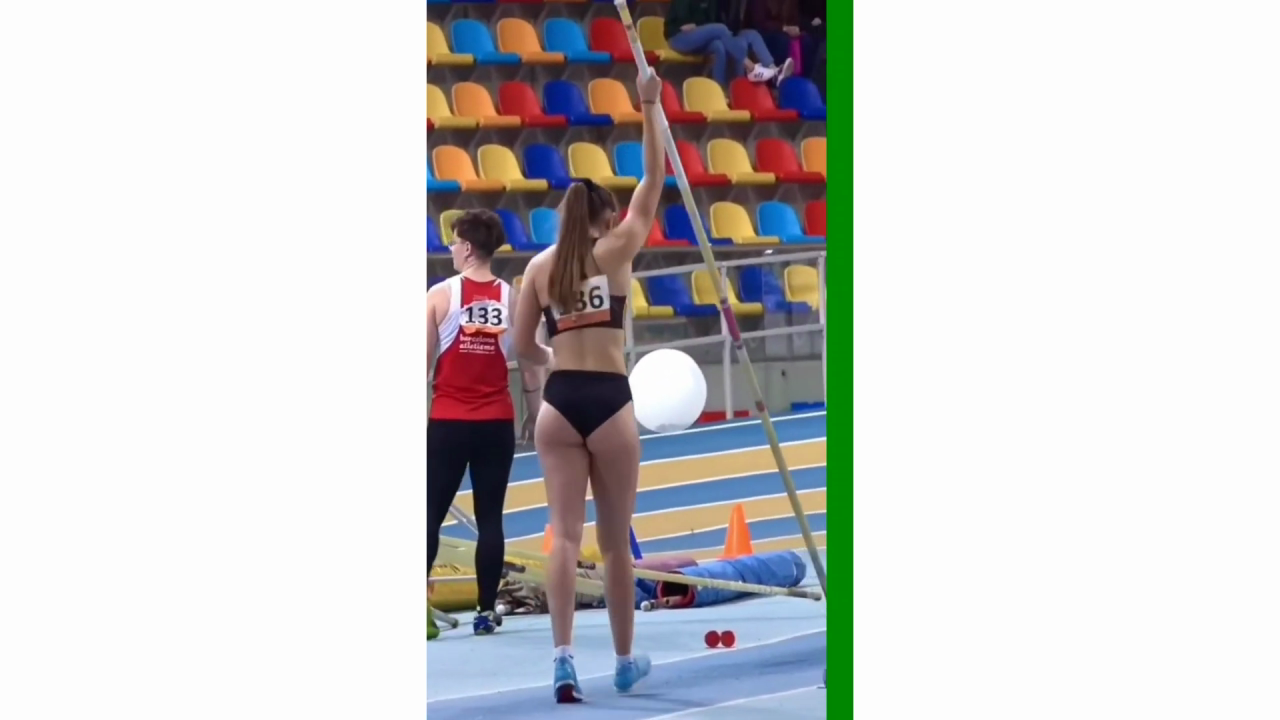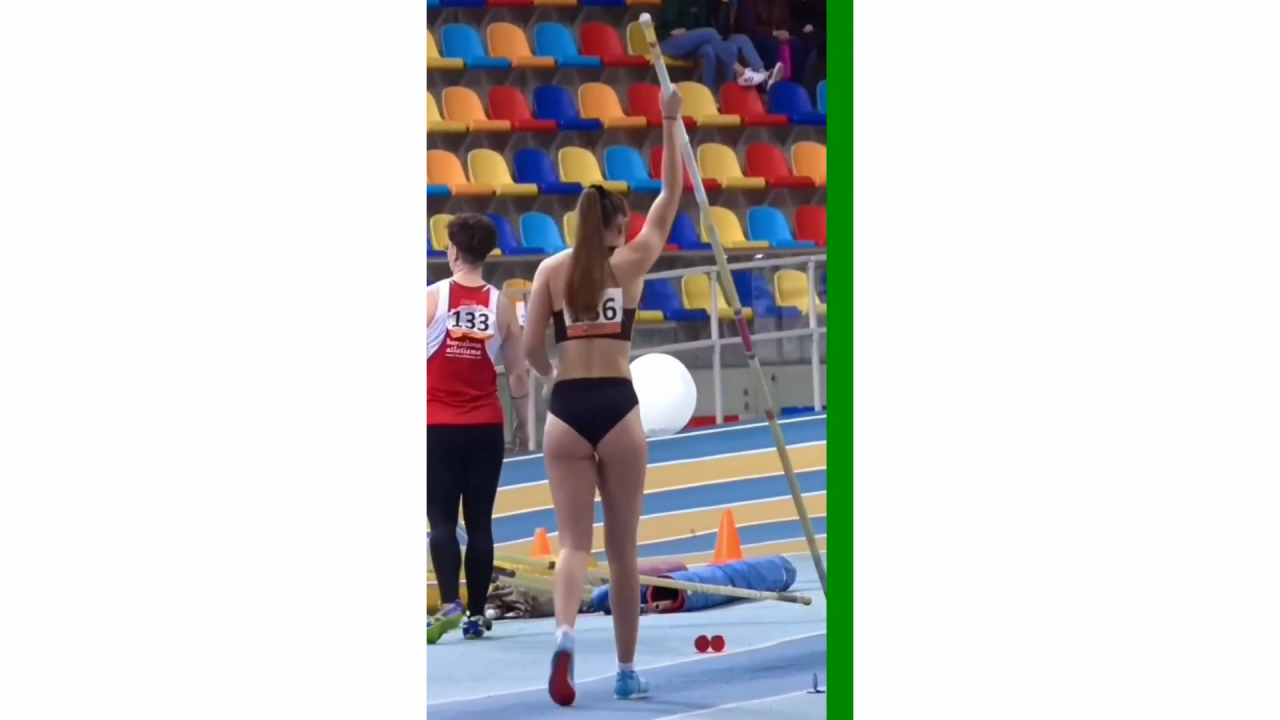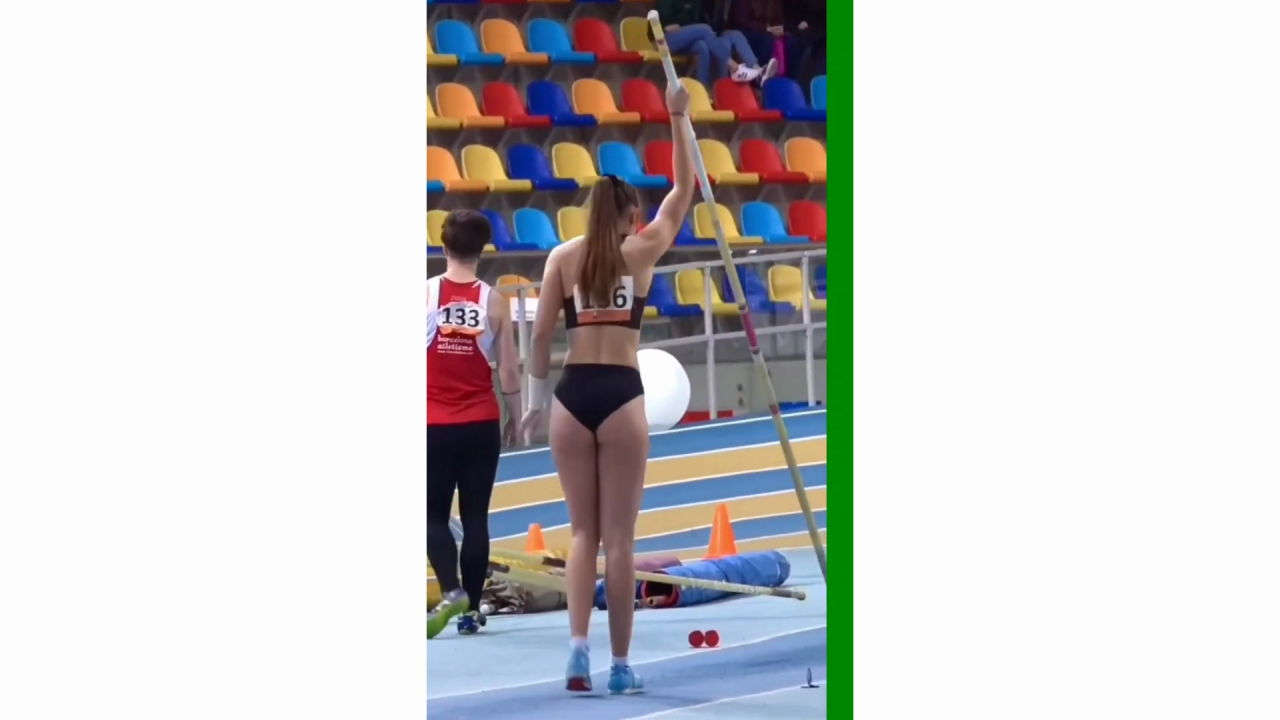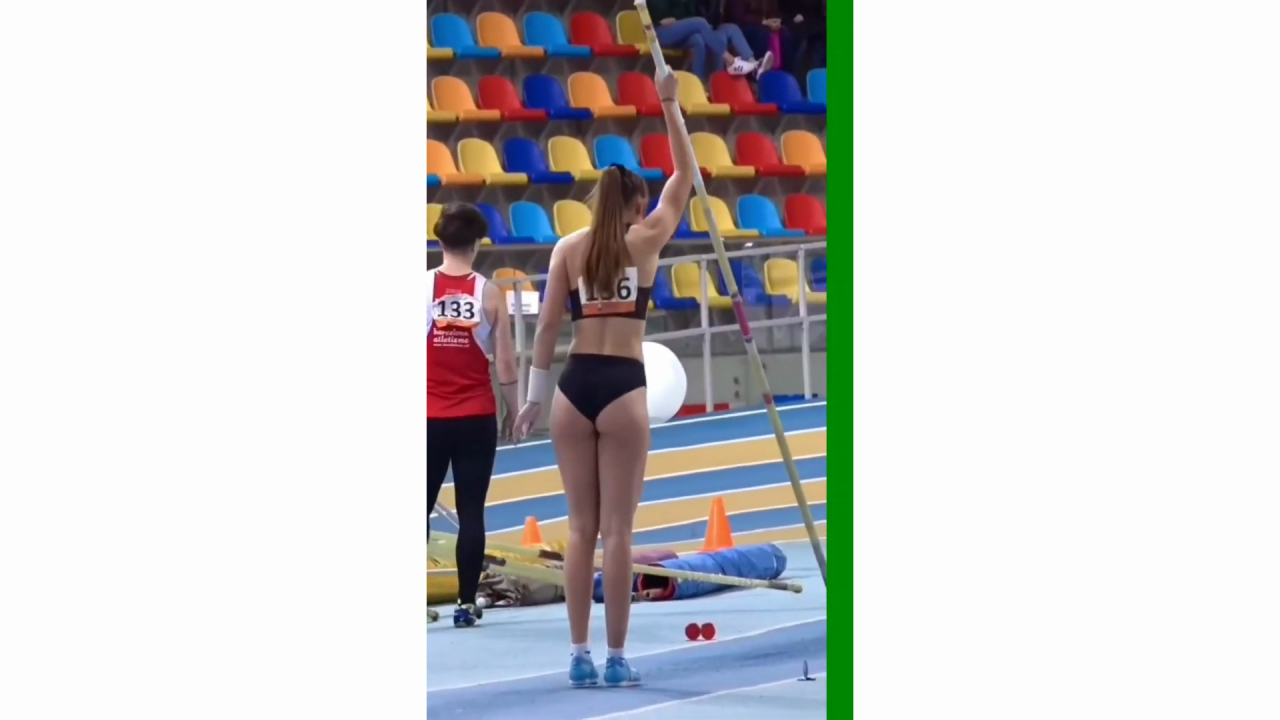
dt=0.2s
person 1, frame 1
left shoulder: (539, 264)
right shoulder: (618, 249)
left elbow: (522, 346)
right elbow: (654, 180)
right wrist: (650, 105)
left hip: (559, 405)
right hip: (610, 403)
left knee: (565, 535)
right knee: (614, 541)
left ankle: (563, 658)
right ankle: (625, 661)
person 1, frame 2
left shoulder: (551, 268)
right shoulder: (631, 259)
left elbow: (530, 348)
right elbow: (670, 195)
right wrist: (670, 122)
left hip: (566, 411)
right hip: (618, 408)
left knee: (574, 543)
right knee: (622, 548)
left ankle: (565, 638)
right ankle: (626, 670)
person 1, frame 3
left shoulder: (562, 255)
right shoulder: (643, 248)
left elbow: (541, 333)
right elbow: (684, 189)
left wrist: (536, 394)
right wrist: (679, 118)
left hip: (572, 395)
right hip: (621, 396)
left knee: (582, 532)
right knee: (618, 537)
left ankle: (579, 645)
right ankle: (620, 665)
person 1, frame 4
left shoulder: (568, 247)
right shoulder: (648, 238)
left elbow: (547, 325)
right elbow: (685, 176)
left wrist: (535, 392)
right wrist: (669, 104)
left hip: (575, 386)
right hip: (623, 388)
left knee: (581, 527)
right knee: (616, 529)
left ankle: (580, 654)
right ankle: (615, 657)
person 2, frame 1
left shoulder: (441, 295)
right shoulder: (512, 299)
left elbow: (423, 359)
right elbow: (529, 365)
right wrist: (536, 410)
left hip: (449, 421)
right hip: (497, 423)
left knee: (432, 513)
right knee: (490, 518)
right ankle: (487, 610)
person 2, frame 2
left shoulder: (431, 297)
right shoulder: (502, 305)
right elbow: (517, 372)
right wrist: (523, 419)
left hip: (439, 426)
right hip: (487, 427)
left knee: (442, 521)
right knee: (479, 523)
left ankle: (450, 604)
right ankle: (476, 614)
person 2, frame 3
left shoulder: (424, 294)
right shoulder: (494, 301)
right elbow: (508, 369)
right wrist: (514, 416)
left hip: (434, 424)
right hip: (481, 424)
left knee: (436, 517)
right knee: (475, 518)
left ankle: (453, 593)
right ankle: (471, 609)
person 2, frame 4
left shoulder: (420, 288)
right shoulder: (490, 294)
right elbow: (506, 362)
right wrist: (512, 408)
left hip: (430, 417)
right hip: (476, 417)
left knee: (420, 506)
right knee: (471, 512)
right ankle: (467, 603)
